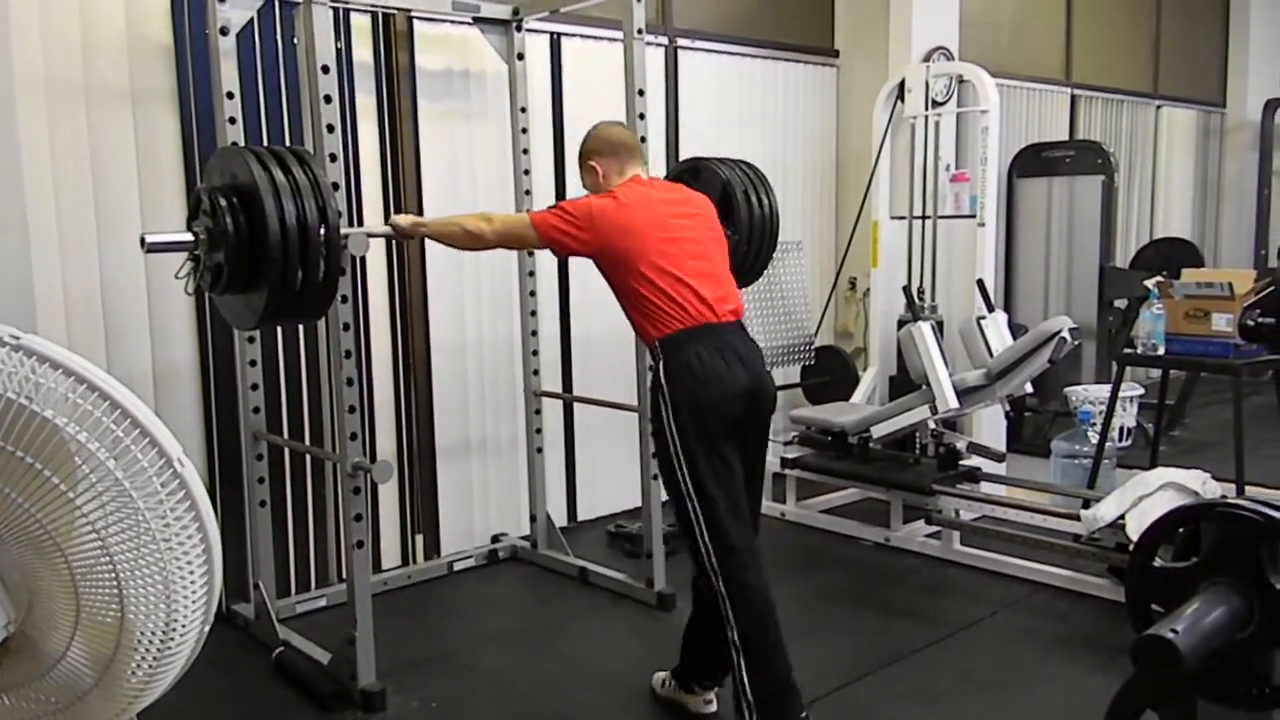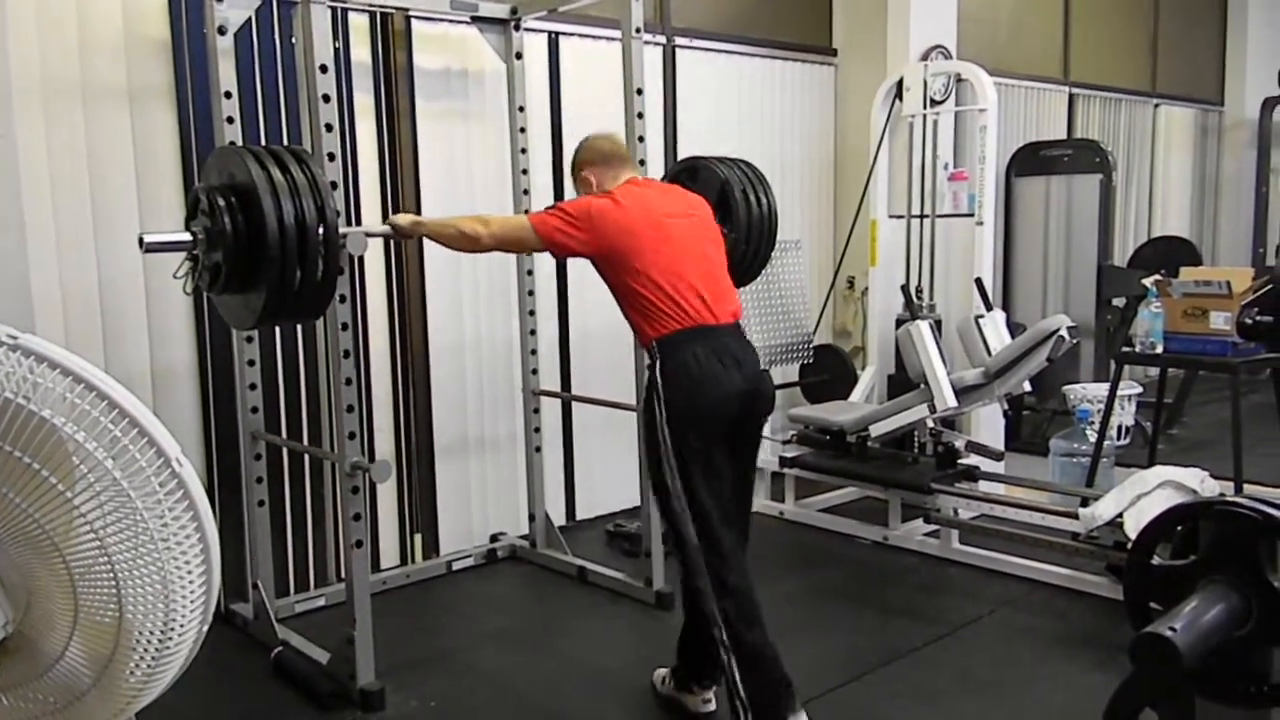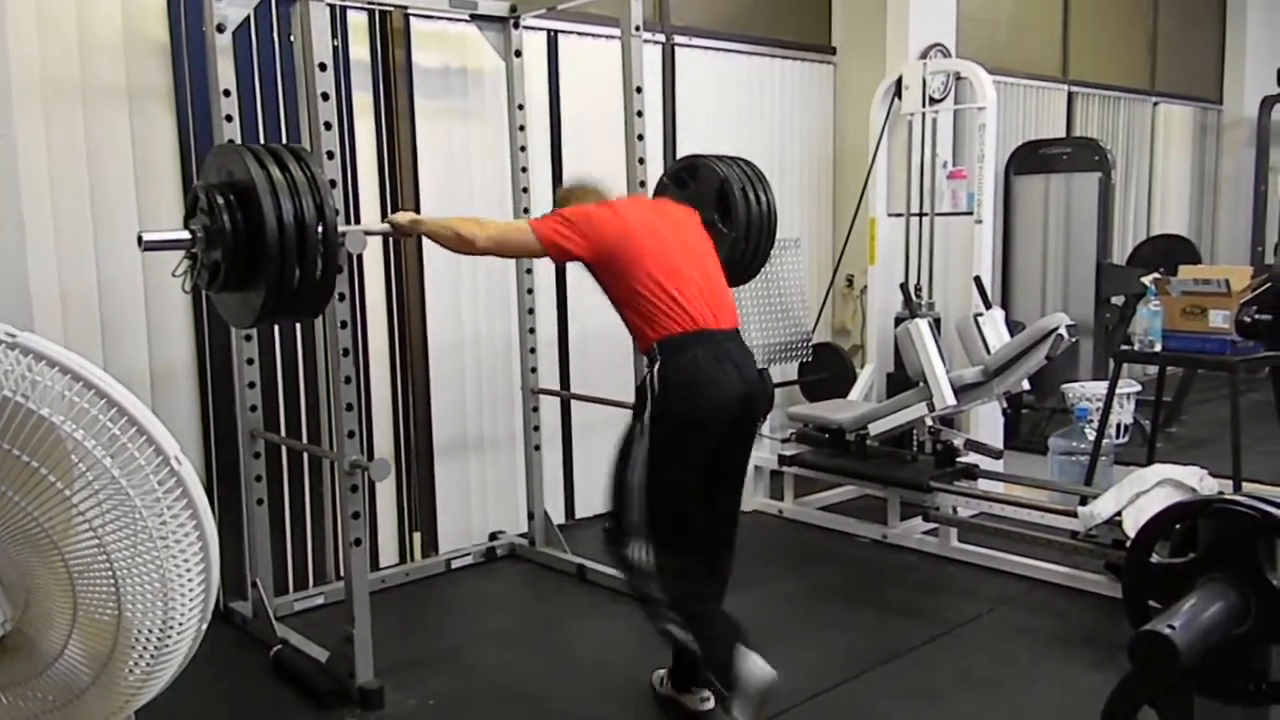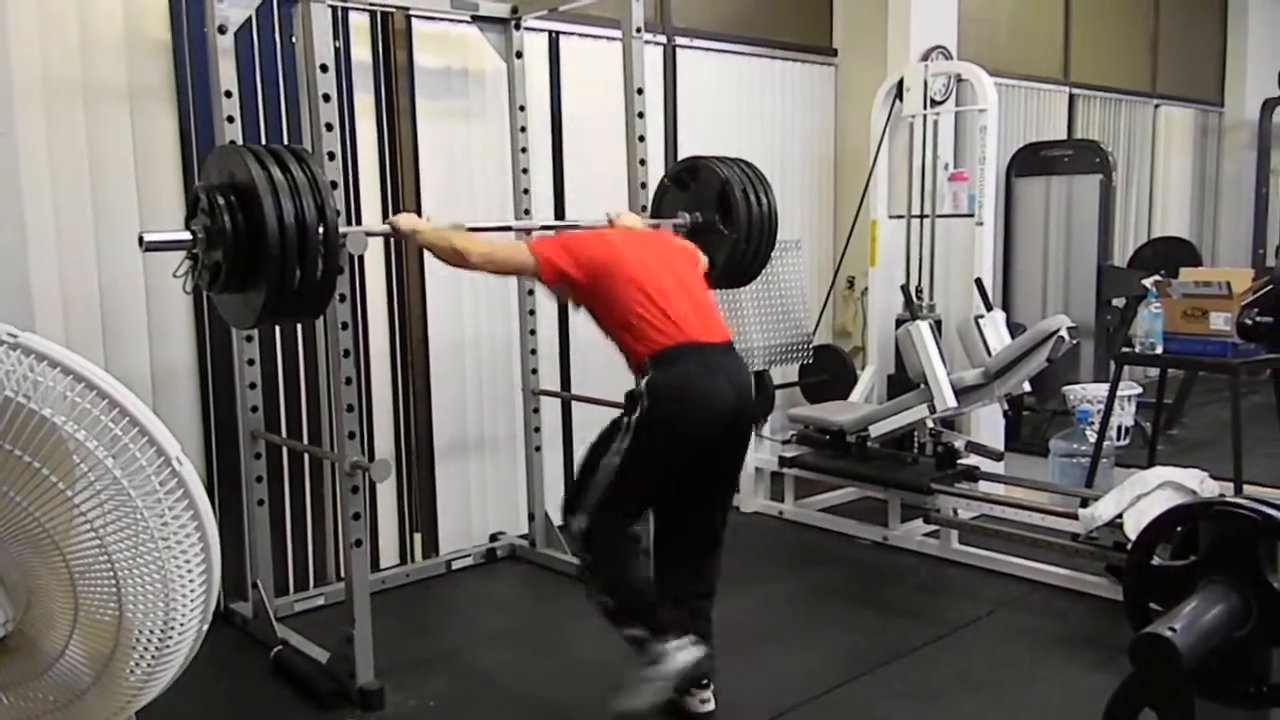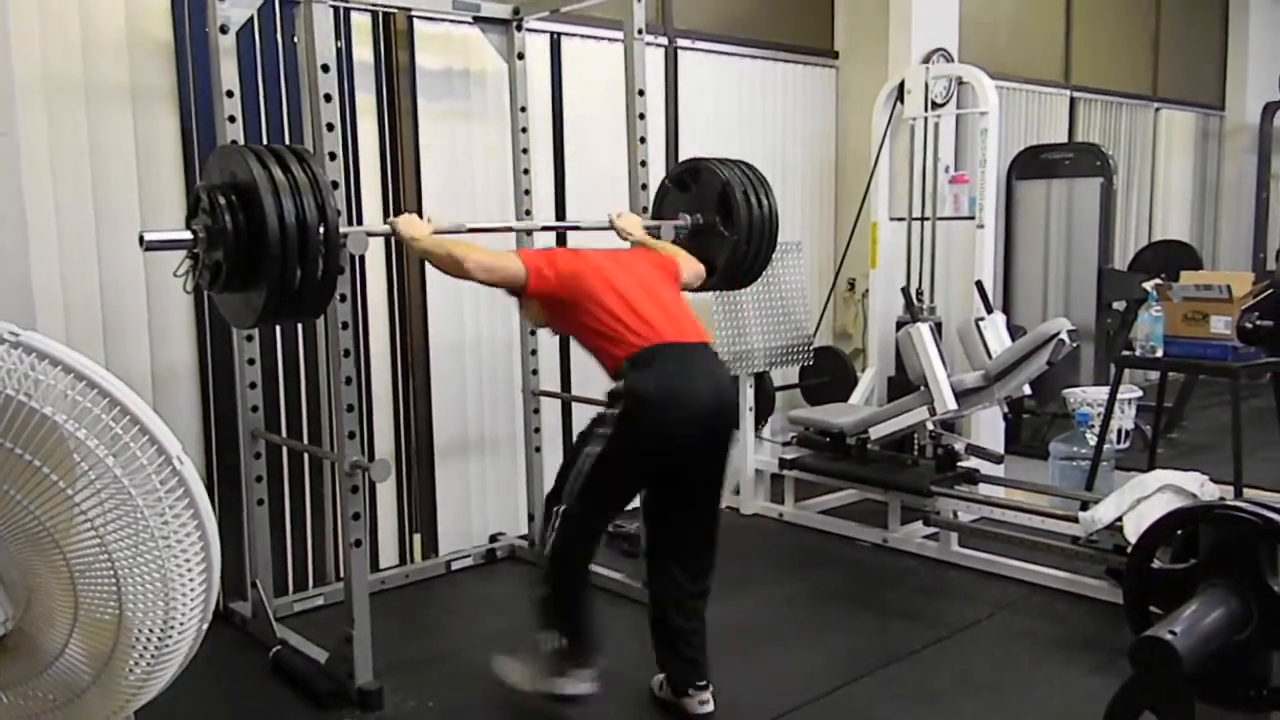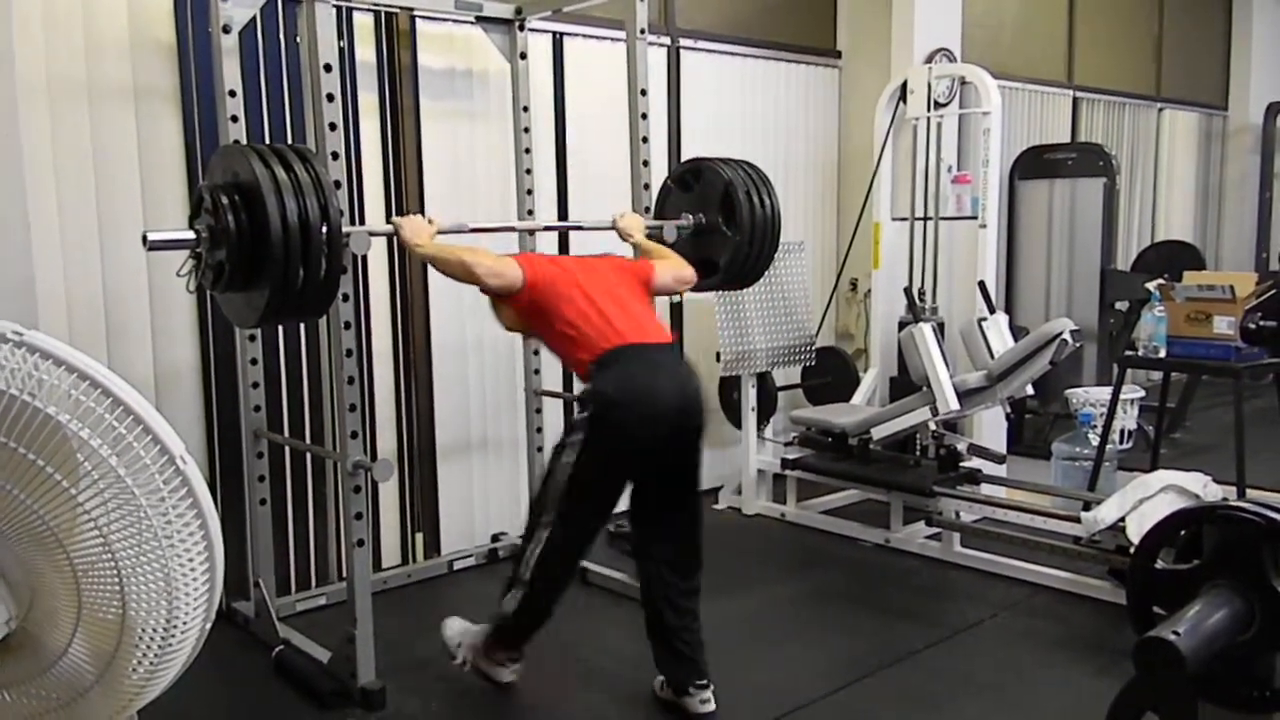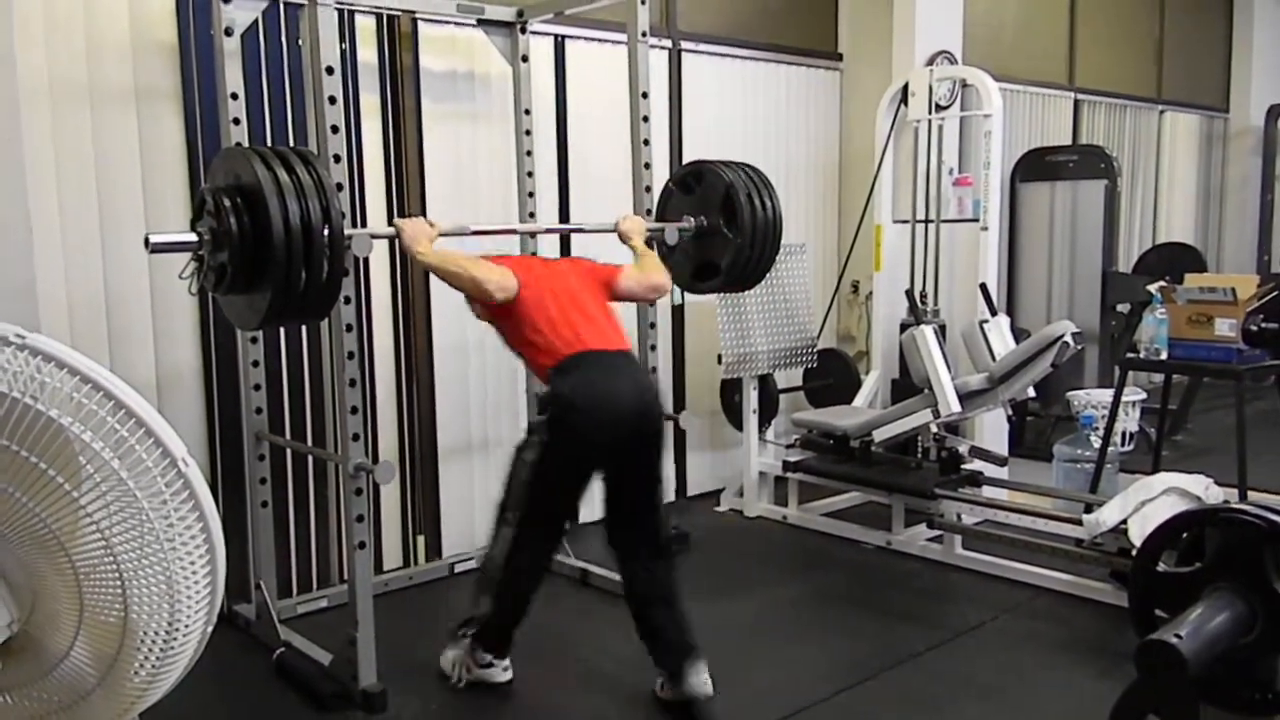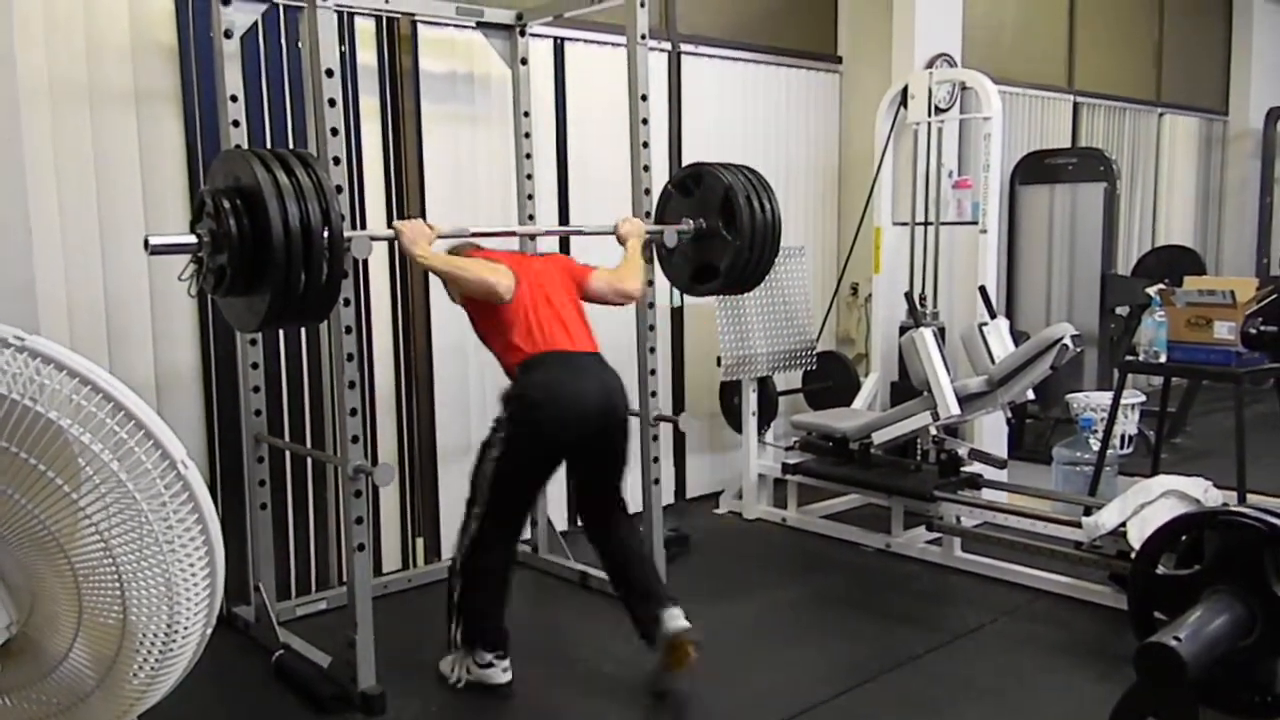
dt=0.1s
person 1, frame 1
left shoulder: (600, 212)
right shoulder: (695, 201)
left elbow: (485, 232)
left wrist: (418, 226)
left hip: (693, 374)
right hip: (748, 363)
left knee: (724, 554)
right knee: (729, 538)
person 1, frame 2
left shoulder: (598, 213)
right shoulder: (691, 202)
left elbow: (486, 235)
left wrist: (417, 225)
left hip: (690, 375)
right hip: (745, 365)
left knee: (710, 552)
right knee: (719, 540)
person 1, frame 3
left shoulder: (588, 223)
right shoulder: (676, 212)
left elbow: (481, 237)
left wrist: (417, 224)
left hip: (687, 377)
right hip: (743, 371)
left knee: (639, 537)
right knee: (707, 536)
left ankle: (732, 661)
person 1, frame 4
left shoulder: (578, 249)
right shoulder: (657, 242)
left elbow: (477, 253)
right elbow: (698, 261)
left wrist: (416, 229)
left hip: (680, 388)
right hip: (737, 382)
left knee: (592, 518)
right knee: (695, 539)
left ankle: (663, 643)
person 1, frame 5
left shoulder: (550, 270)
right shoulder: (632, 258)
left elbow: (478, 264)
right elbow: (695, 270)
left wrist: (417, 238)
right wrist: (639, 237)
left hip: (658, 390)
right hip: (714, 383)
left knee: (570, 519)
right knee: (685, 543)
left ankle: (570, 663)
person 1, frame 6
left shoulder: (528, 278)
right shoulder: (607, 265)
left elbow: (487, 272)
right elbow: (684, 275)
left wrist: (419, 241)
right wrist: (639, 236)
left hip: (624, 392)
right hip: (681, 384)
left knee: (560, 528)
right knee: (671, 541)
left ankle: (498, 650)
person 1, frame 7
left shoulder: (493, 271)
right shoulder: (577, 269)
left elbow: (494, 287)
right elbow: (657, 284)
left wrist: (423, 251)
right wrist: (636, 239)
left hip: (580, 397)
right hip: (638, 389)
left knee: (524, 529)
right knee: (638, 535)
left ankle: (485, 655)
right ankle: (685, 664)
person 1, frame 8
left shoulder: (479, 273)
right shoulder: (554, 263)
left elbow: (500, 285)
right elbow: (627, 289)
left wrist: (421, 252)
right wrist: (633, 241)
left hip: (546, 395)
right hip: (603, 386)
left knee: (491, 523)
right knee: (606, 515)
left ankle: (483, 654)
right ankle: (662, 616)
